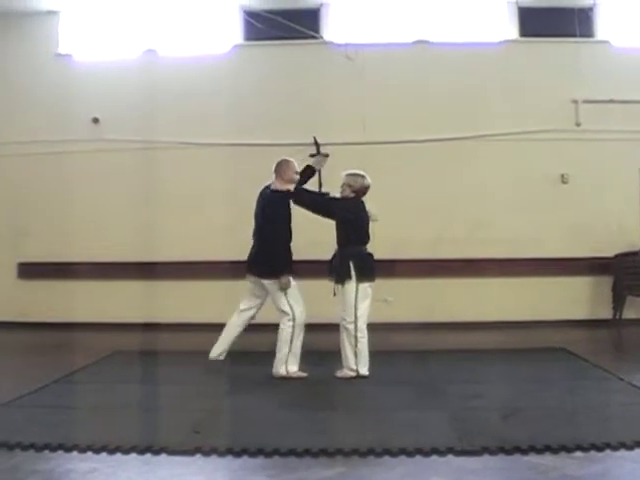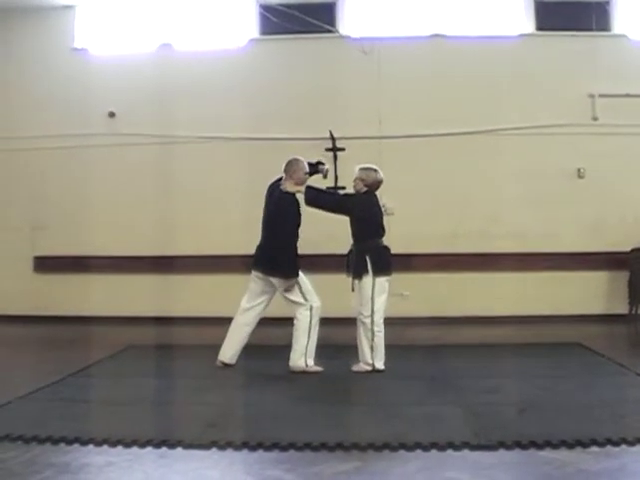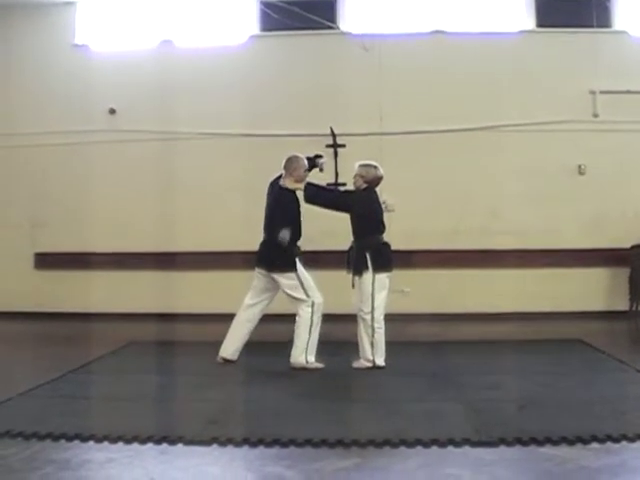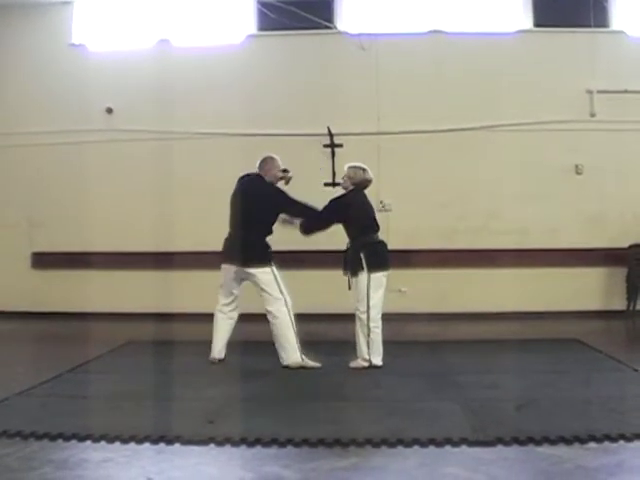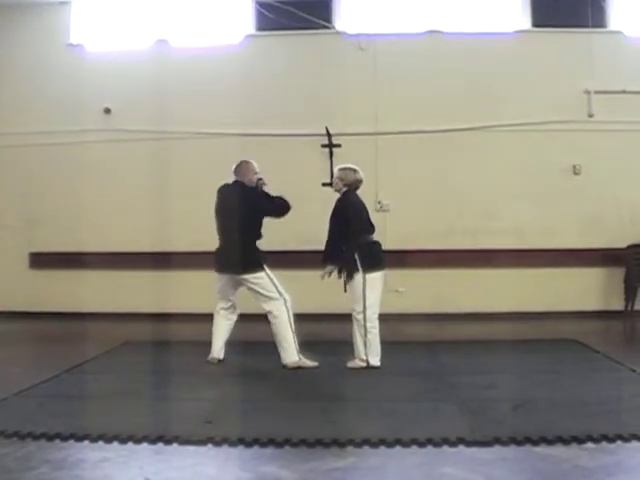
dt=0.5s
person 1, frame 1
left shoulder: (268, 192)
right shoulder: (278, 200)
left elbow: (295, 181)
right elbow: (279, 239)
left wrist: (313, 167)
right wrist: (284, 272)
left hip: (257, 263)
right hip: (271, 266)
left knee: (246, 309)
right knee: (293, 314)
left ankle: (217, 353)
right ankle: (285, 367)
person 1, frame 2
left shoulder: (275, 187)
right shoulder: (288, 202)
left elbow: (299, 169)
right elbow: (288, 241)
left wrist: (318, 167)
right wrist: (292, 273)
left hip: (262, 261)
right hip: (278, 264)
left knee: (249, 308)
right knee: (309, 306)
left ankle: (226, 356)
right ankle: (301, 361)
person 1, frame 3
left shoulder: (276, 186)
right shoulder: (285, 196)
left elbow: (294, 165)
right elbow: (280, 220)
left wrist: (314, 160)
right wrist: (282, 233)
left hip: (266, 256)
right hip: (282, 259)
left knee: (252, 305)
right knee: (312, 302)
left ankle: (227, 352)
right ankle: (302, 358)
person 1, frame 4
left shoulder: (244, 183)
right shoulder: (269, 192)
right elbow: (296, 208)
left wrist: (279, 176)
right wrist: (318, 215)
left hip: (232, 253)
right hip: (256, 255)
left knee: (226, 304)
right knee: (279, 304)
left ankle: (217, 353)
right ankle: (293, 357)
person 1, frame 5
left shoulder: (223, 193)
right shoulder: (251, 195)
right elbow: (283, 207)
right wrist: (260, 191)
left hip: (224, 259)
right hip: (248, 260)
left knee: (225, 306)
right knee: (278, 303)
left ankle: (216, 353)
right ankle: (293, 357)
person 2, frame 1
left shoulder: (352, 207)
right shoulder: (352, 208)
left elbow: (321, 203)
right elbow: (324, 203)
left wrist: (292, 190)
right wrist: (294, 190)
left hip: (356, 269)
right hip: (353, 267)
left knee: (354, 320)
right knee: (349, 320)
left ankle: (358, 367)
right ankle: (353, 365)
person 2, frame 2
left shoulder: (365, 202)
right shoulder: (364, 202)
left elbow: (333, 202)
right elbow: (337, 199)
left wrist: (303, 190)
right wrist: (305, 190)
left hip: (372, 263)
right hip: (368, 261)
left knee: (371, 314)
right knee: (365, 314)
left ankle: (375, 362)
right ankle: (369, 360)
person 2, frame 3
left shoulder: (364, 199)
right shoulder: (364, 198)
left elbow: (331, 198)
right elbow: (335, 196)
left wrist: (302, 187)
right wrist: (305, 187)
left hip: (372, 260)
right hip: (370, 258)
left knee: (371, 311)
right knee: (366, 311)
left ankle: (375, 358)
right ankle: (370, 356)
person 2, frame 4
left shoulder: (349, 201)
right shoulder: (357, 200)
left elbow: (322, 218)
right elbow: (328, 216)
left wrist: (301, 224)
right wrist: (304, 222)
left hip: (368, 259)
right hip: (369, 257)
left knee: (368, 311)
right knee: (365, 310)
left ankle: (372, 358)
right ankle: (368, 356)
person 2, frame 5
left shoulder: (345, 202)
right shoulder: (352, 201)
left elbow: (337, 235)
left wrist: (331, 262)
right wrist: (341, 263)
left hip: (363, 261)
right hip: (365, 259)
left knee: (364, 311)
right knee: (362, 311)
left ankle: (370, 358)
right ankle: (365, 356)
